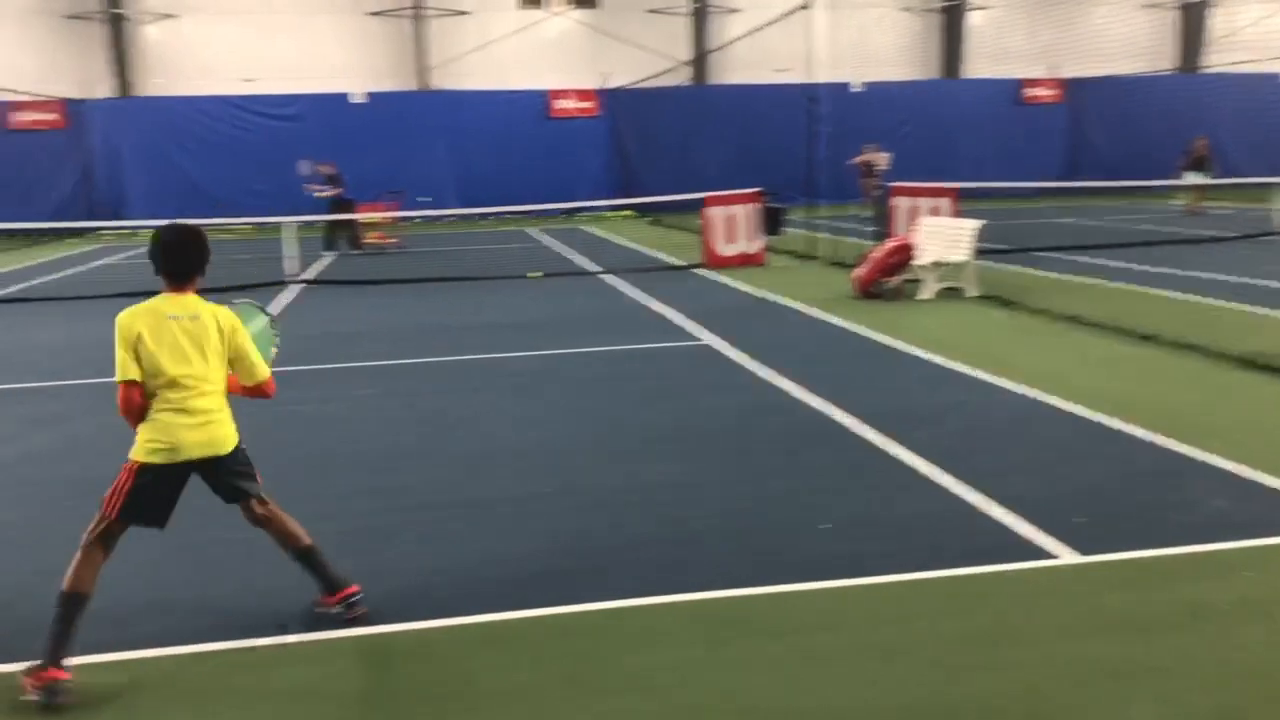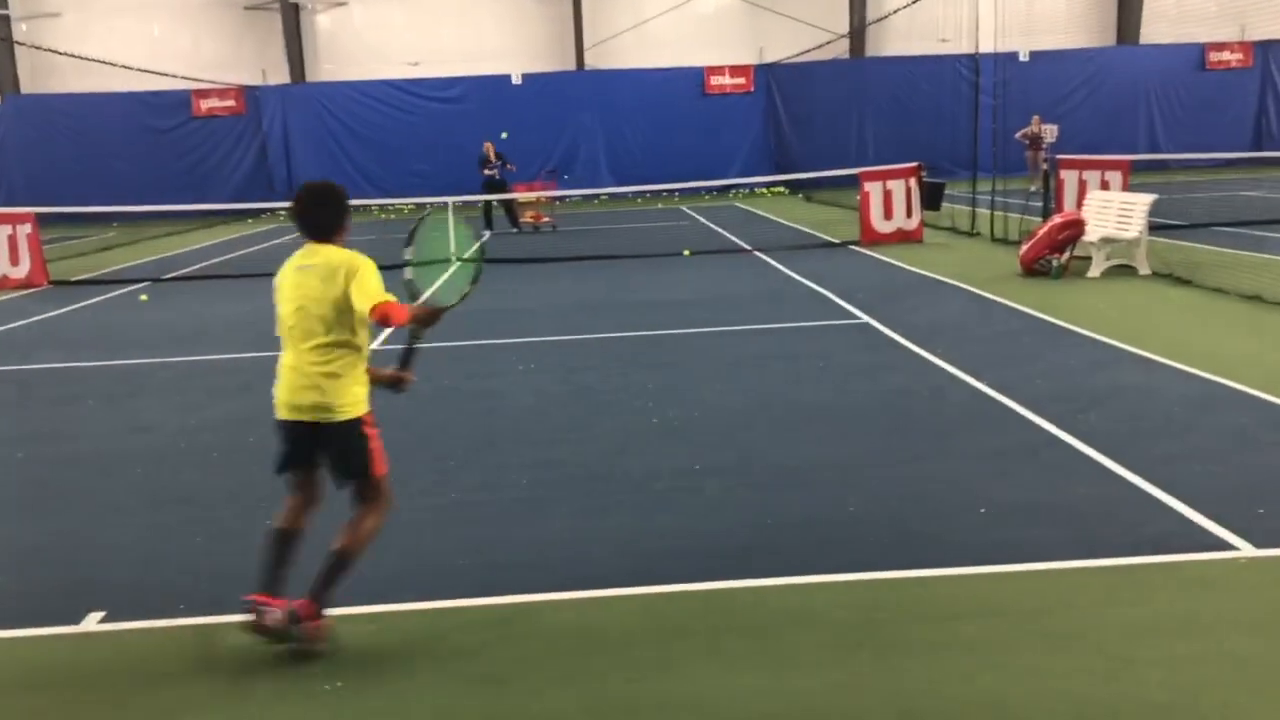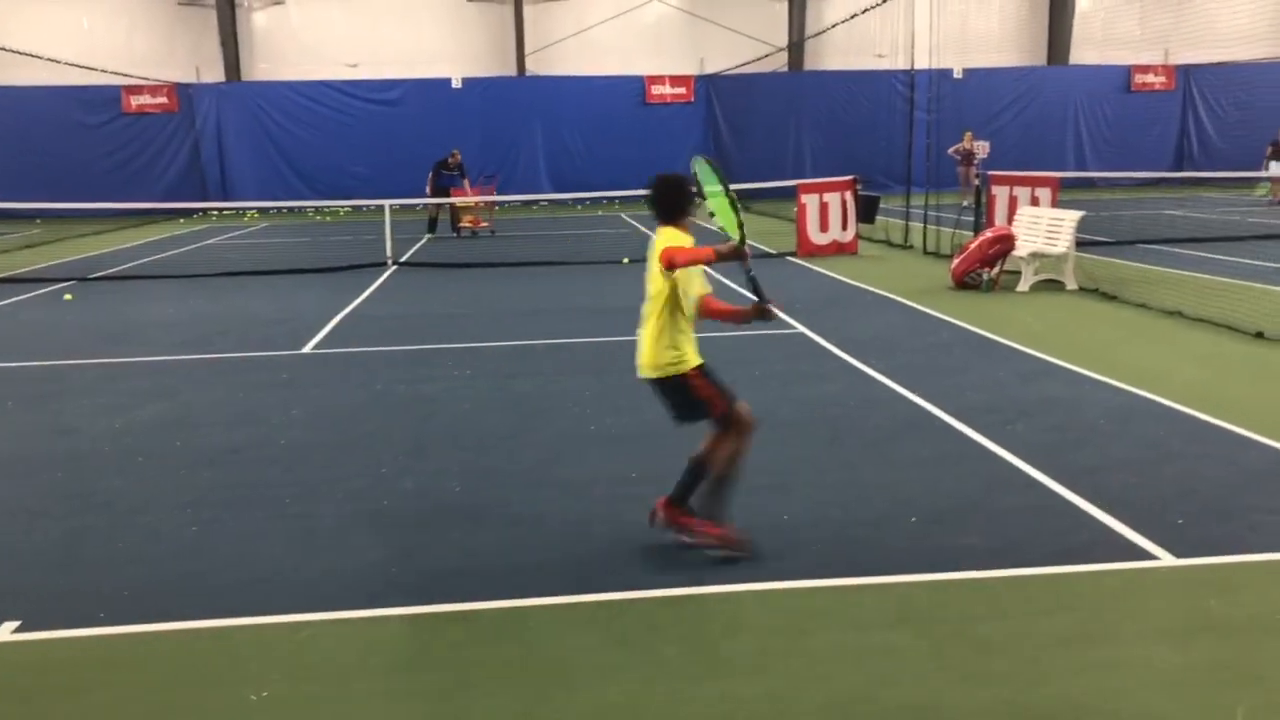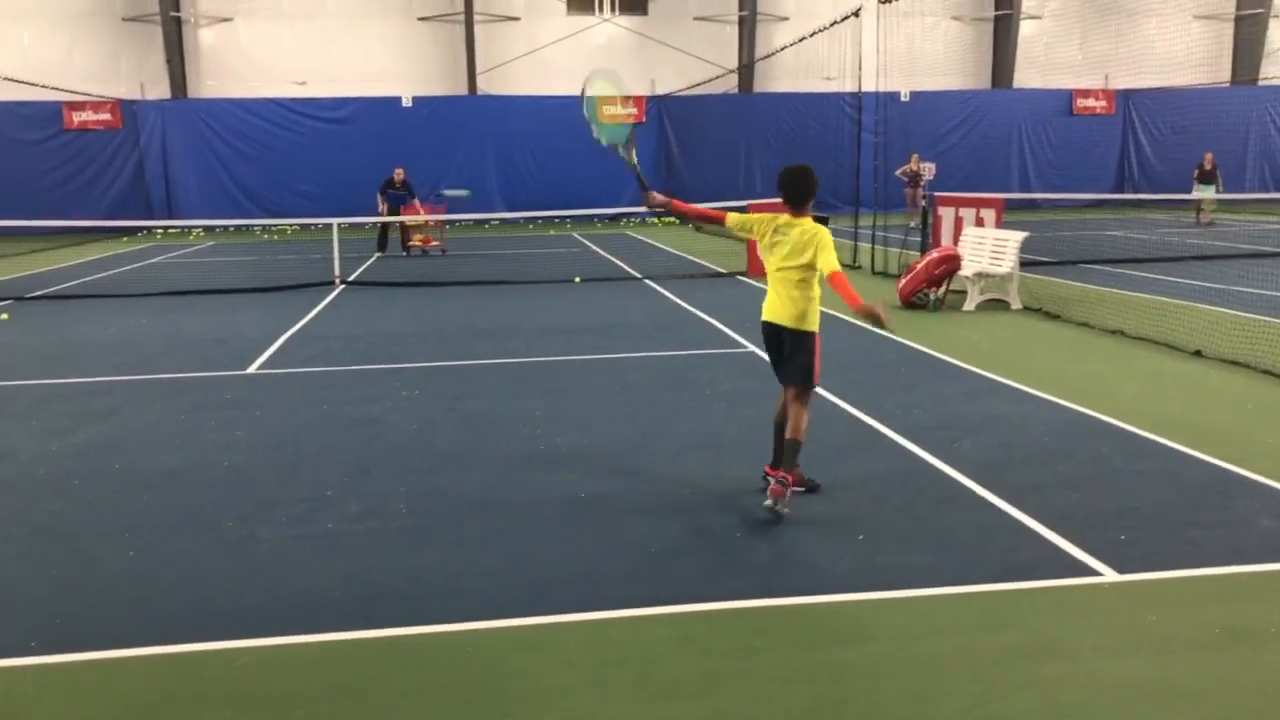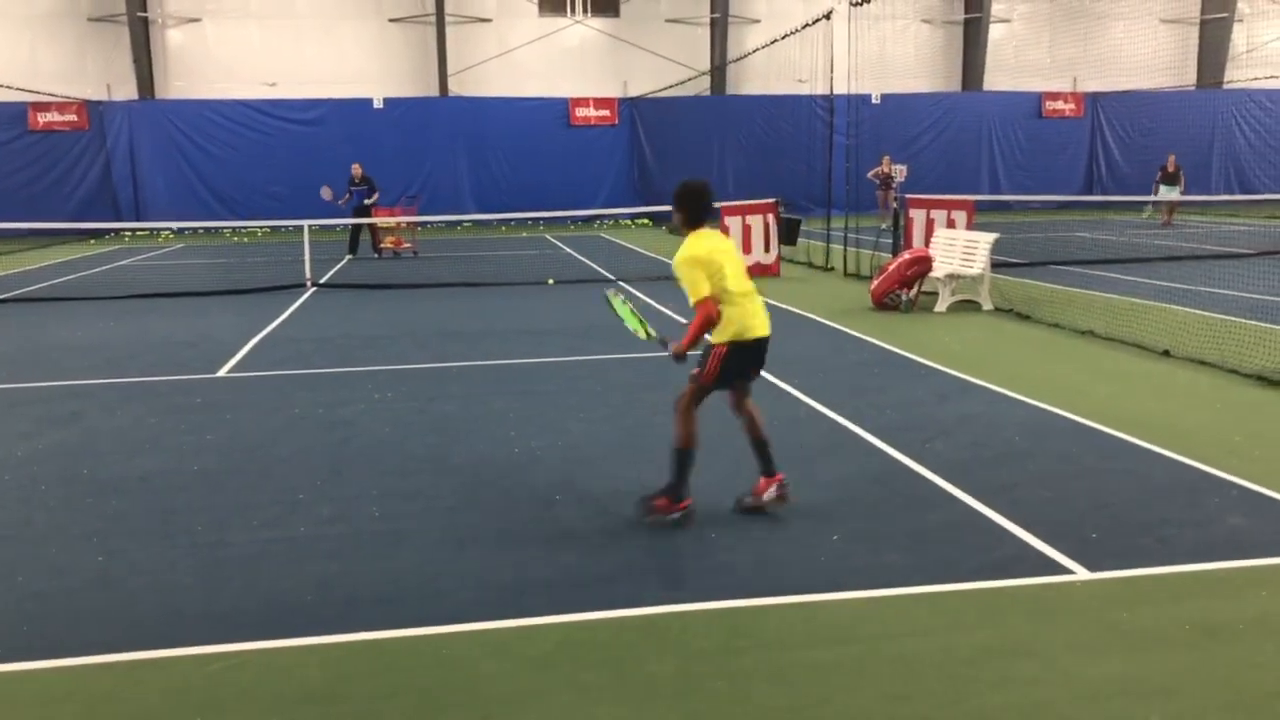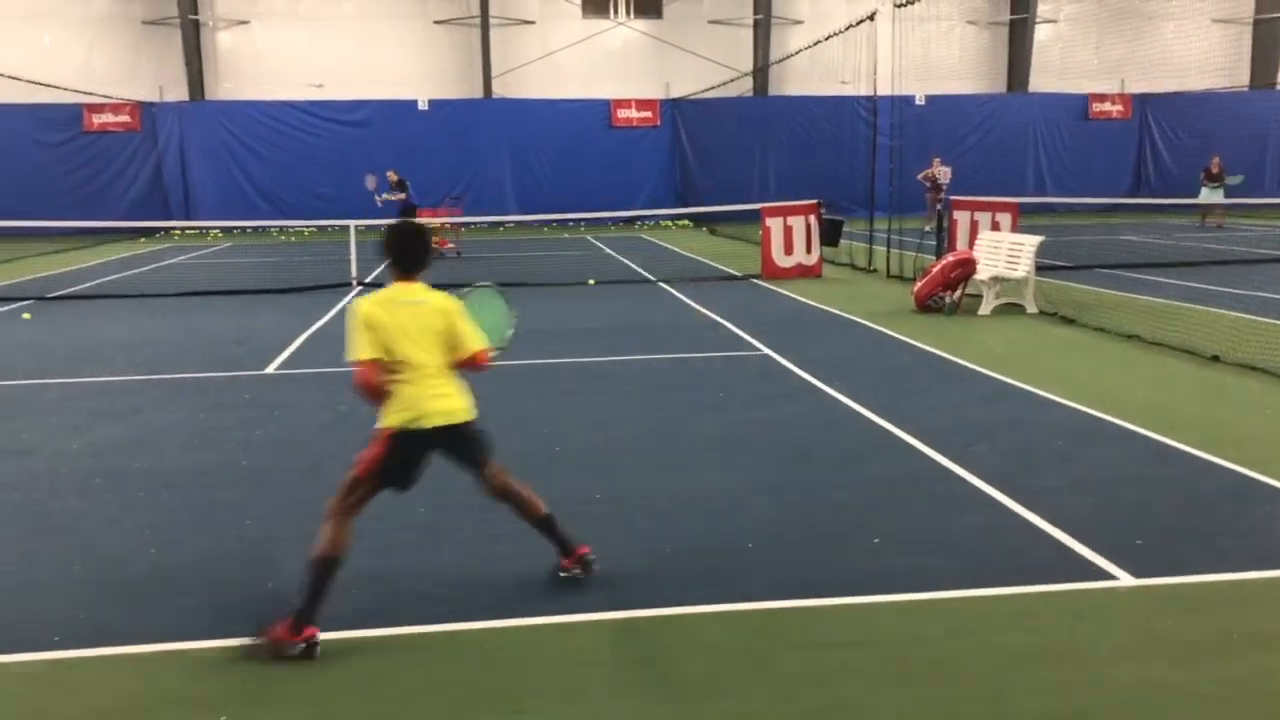
dt=0.7s
person 1, frame 1
left shoulder: (131, 320)
right shoulder: (222, 318)
left elbow: (129, 401)
right elbow: (261, 387)
left hip: (163, 446)
right hip: (219, 439)
left knee: (97, 542)
right knee: (263, 510)
left ankle: (51, 669)
right ankle: (339, 590)
person 1, frame 2
left shoulder: (286, 271)
right shoulder: (353, 264)
right elbow: (384, 313)
left wrist: (376, 376)
right wrist: (418, 315)
left hip: (291, 400)
right hip: (339, 402)
left knee: (301, 497)
right knee: (373, 504)
left ankle: (267, 598)
right ankle: (309, 608)
person 1, frame 3
left shoulder: (668, 241)
right shoulder: (674, 243)
left elbow: (704, 306)
right elbow: (670, 260)
left wrist: (751, 312)
right wrist: (715, 252)
left hip: (661, 358)
right hip: (672, 361)
left knee: (730, 424)
right knee: (741, 423)
left ankle: (675, 508)
right ankle: (708, 521)
person 1, frame 4
left shoulder: (766, 225)
right shoulder: (819, 236)
left elbow: (712, 216)
right elbow: (834, 276)
left wrist: (666, 203)
right wrist: (860, 306)
left hip: (772, 319)
right hip: (802, 323)
left knee: (792, 392)
right knee: (800, 402)
left ankle: (779, 468)
right ankle: (781, 479)
person 1, frame 5
left shoulder: (688, 254)
right shoulder: (722, 242)
left elbow: (708, 311)
left wrist: (684, 346)
left hip: (733, 333)
right hip: (758, 327)
left knee: (686, 404)
right knee: (740, 399)
left ankle: (675, 497)
right ankle: (770, 480)
person 1, frame 6
left shoulder: (365, 309)
right shoulder: (446, 306)
left elbow: (368, 380)
right elbow: (480, 359)
left wrist: (390, 403)
left hip: (405, 419)
right hip: (454, 413)
left knee: (340, 511)
right knee: (498, 483)
left ankle: (302, 625)
right ankle: (573, 553)
